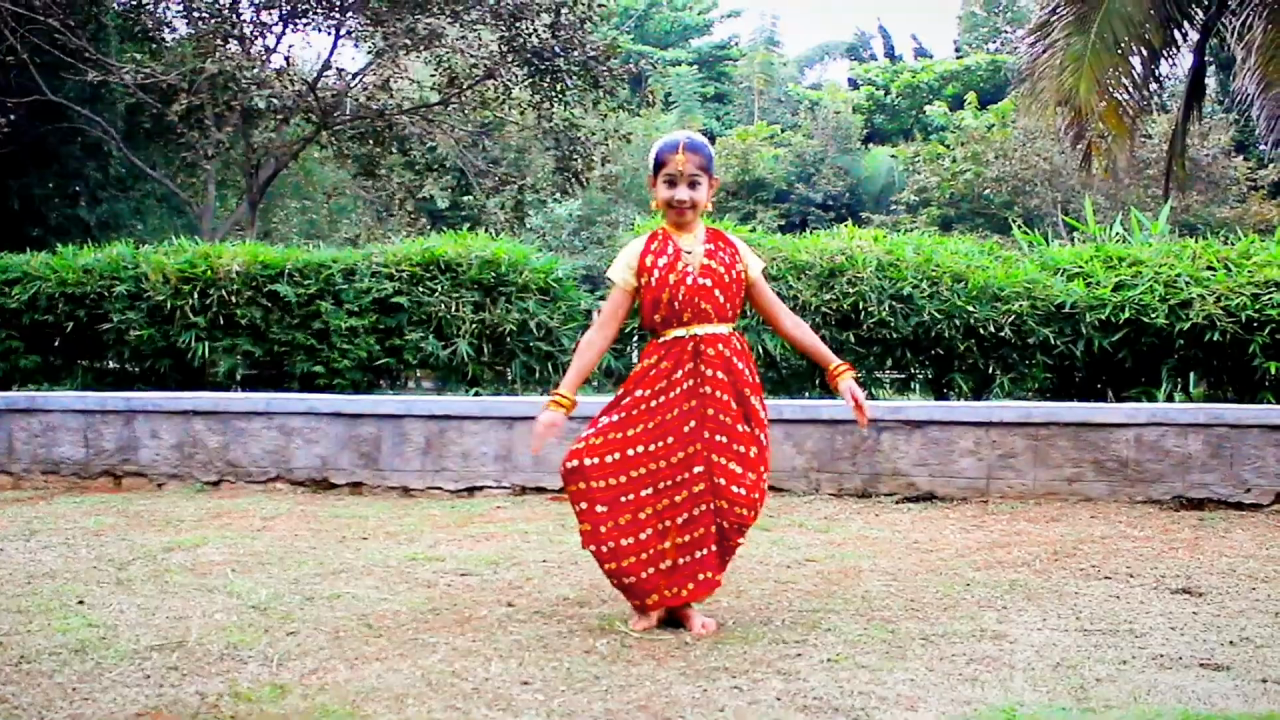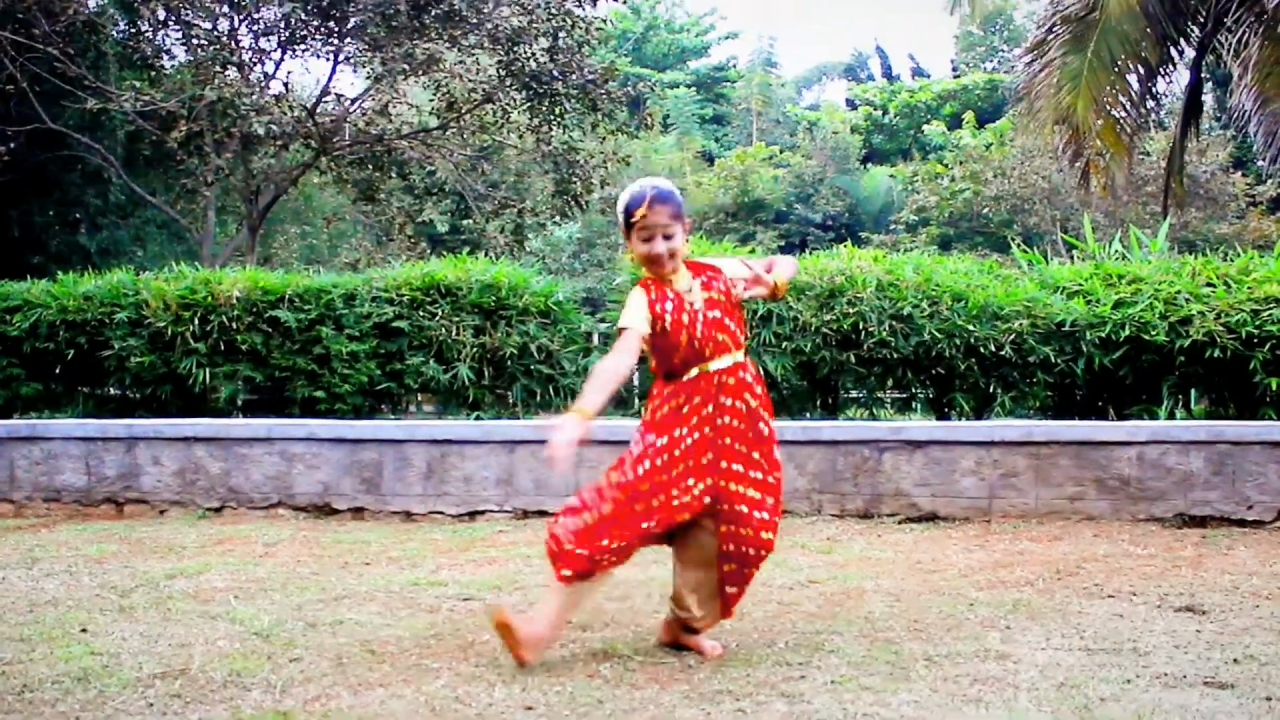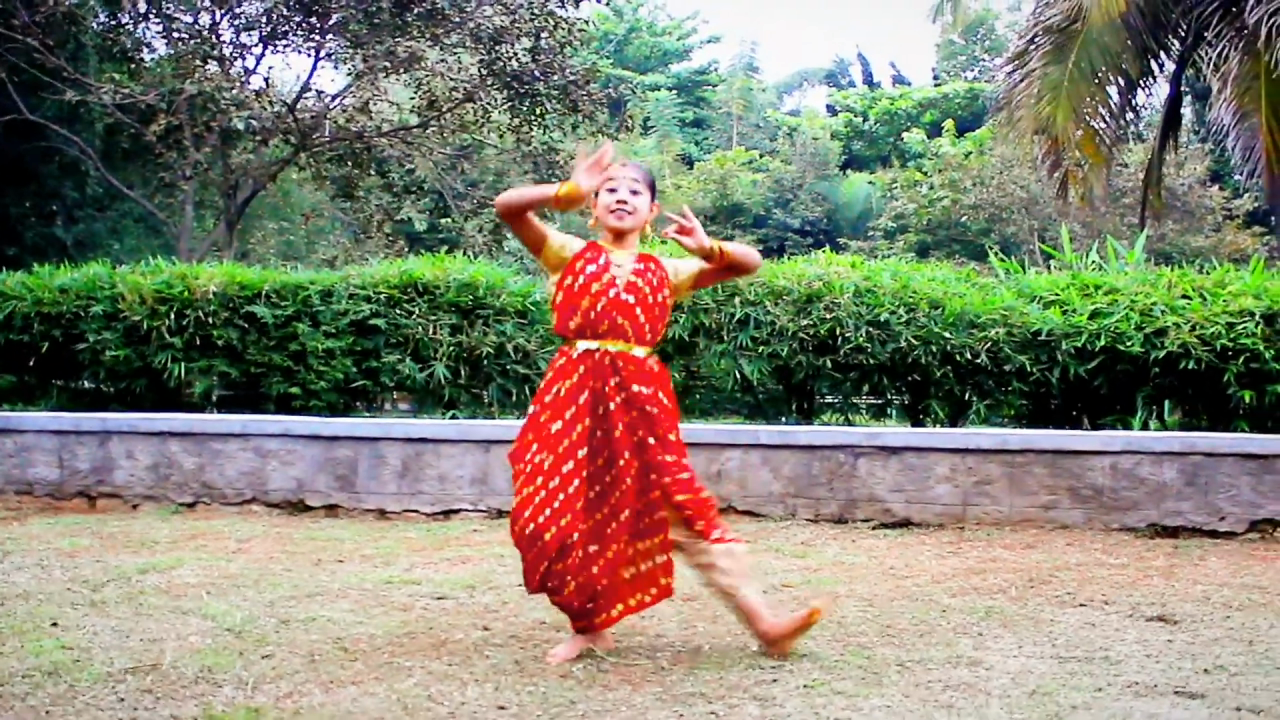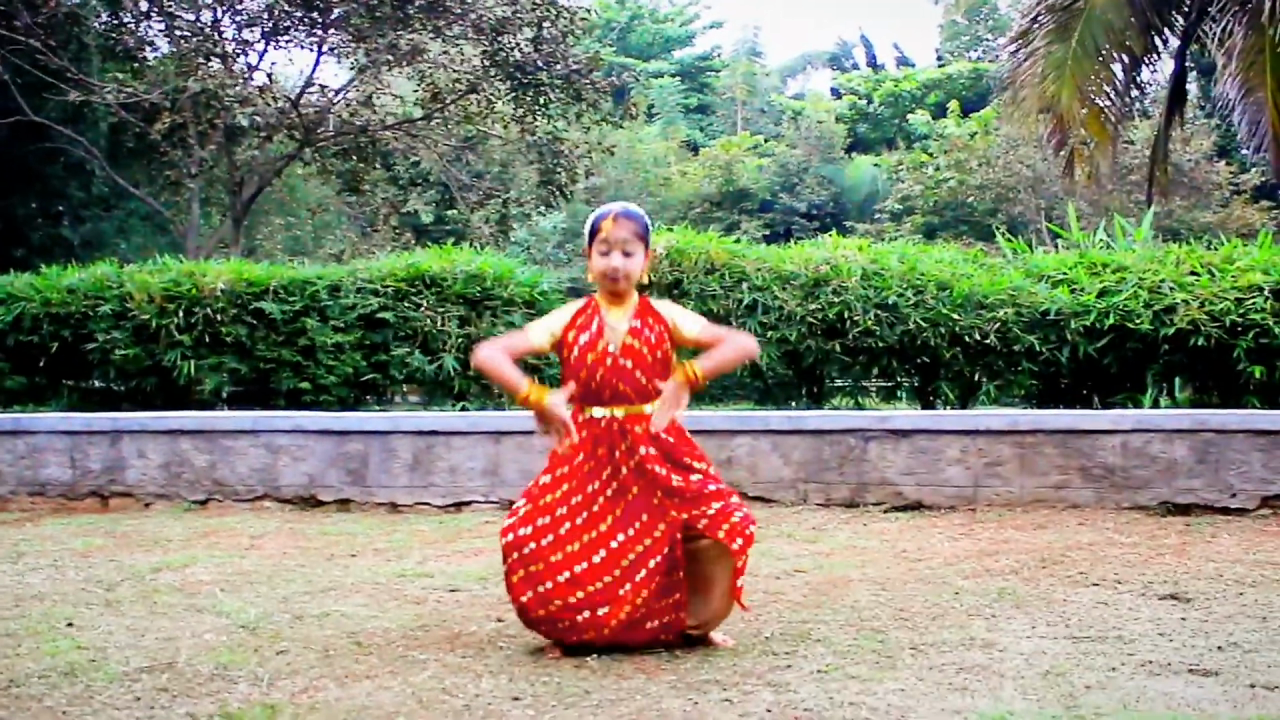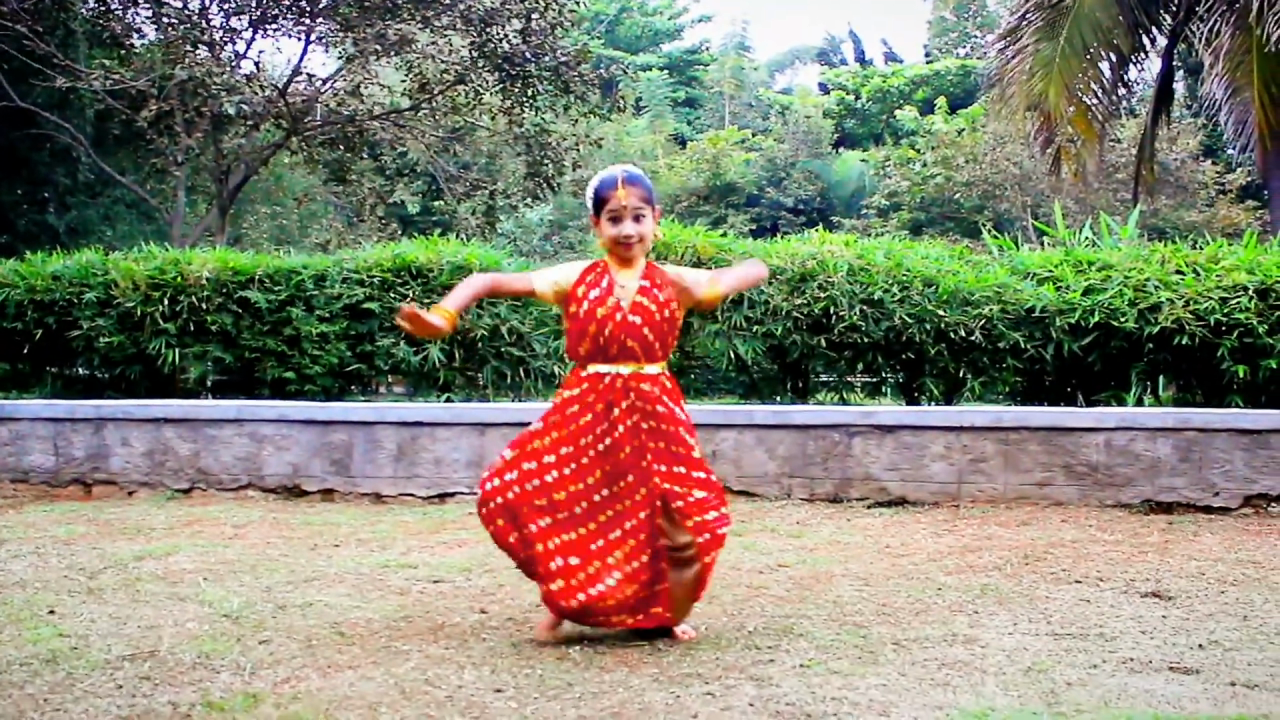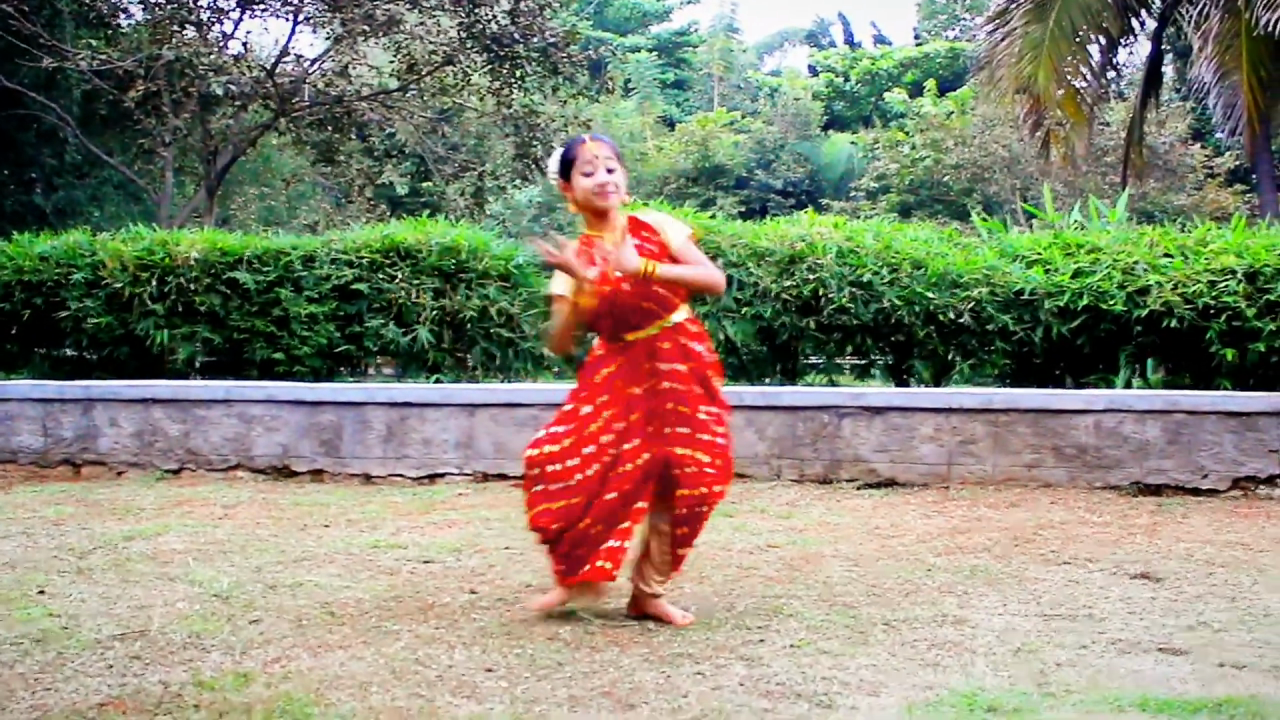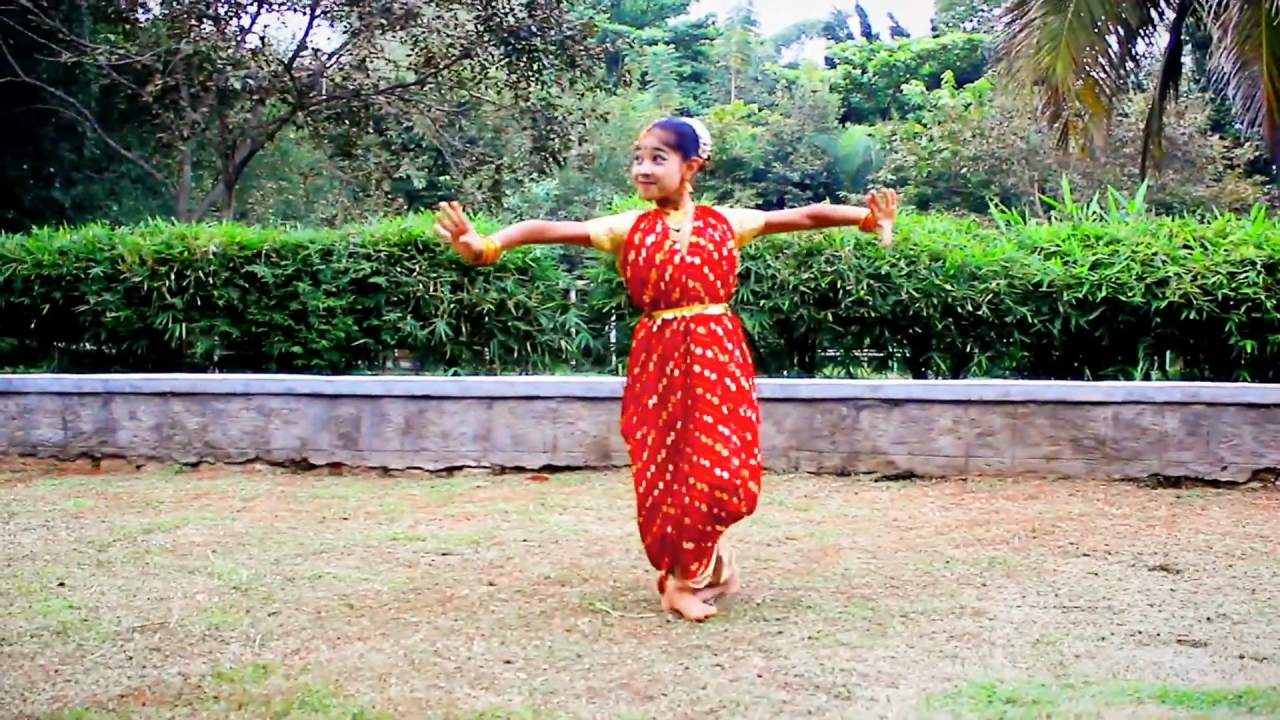
dt=0.7s
person 1, frame 1
left shoulder: (733, 250)
right shoulder: (639, 253)
left elbow: (781, 316)
right elbow: (602, 331)
left wrist: (838, 370)
right wrist: (561, 399)
left hip: (725, 382)
right hip: (662, 381)
left knee: (719, 493)
right knee: (593, 468)
left ankle: (684, 598)
right ankle: (651, 594)
person 1, frame 2
left shoulder: (719, 272)
right shoulder: (641, 303)
left elbow: (786, 262)
right elbow: (614, 363)
left wrist: (772, 282)
right wrist: (576, 419)
left hip: (740, 408)
right hip: (681, 415)
left knee: (736, 522)
right knee: (625, 503)
left ankle: (684, 623)
right ankle: (546, 626)
person 1, frame 3
left shoulder: (664, 272)
right shoulder: (571, 254)
left elbow: (751, 262)
right elbow: (508, 206)
left wrist: (707, 248)
right wrist: (569, 192)
left hip: (638, 397)
right hip: (575, 397)
left knee: (682, 508)
right knee: (562, 514)
left ankle: (763, 622)
right ankle: (589, 626)
person 1, frame 4
left shoulder: (665, 319)
right shoulder: (567, 321)
left elbow: (746, 345)
right elbow: (485, 355)
left wrist: (686, 377)
right wrist: (540, 398)
left hip: (657, 450)
right hip: (587, 450)
left knee: (723, 524)
right knee: (535, 543)
left ankle: (692, 623)
right ankle: (583, 629)
person 1, frame 5
left shoulder: (674, 281)
right shoulder: (574, 277)
left elbow: (755, 269)
right elbow: (488, 281)
left wrist: (714, 290)
right wrist: (442, 318)
left hip: (653, 411)
right hip: (584, 410)
left knee: (695, 517)
right knee: (508, 491)
left ankle: (658, 610)
right ankle: (568, 598)
person 1, frame 6
left shoulder: (658, 226)
right shoulder: (573, 260)
left elbow: (714, 280)
right elbow: (559, 344)
left wrist: (642, 267)
right wrist: (581, 291)
left hip: (682, 364)
right hip: (620, 370)
left knee: (691, 478)
right knee: (557, 461)
left ankle: (648, 589)
right ankle: (579, 576)
person 1, frame 7
left shoulder: (726, 221)
right shoulder: (627, 228)
left elbow: (805, 216)
right elbow: (548, 229)
left wrist: (866, 217)
right wrist: (485, 245)
left hip: (715, 353)
right hip: (658, 357)
left knee: (716, 471)
right knee: (664, 472)
left ankle: (684, 579)
right ankle: (709, 566)
